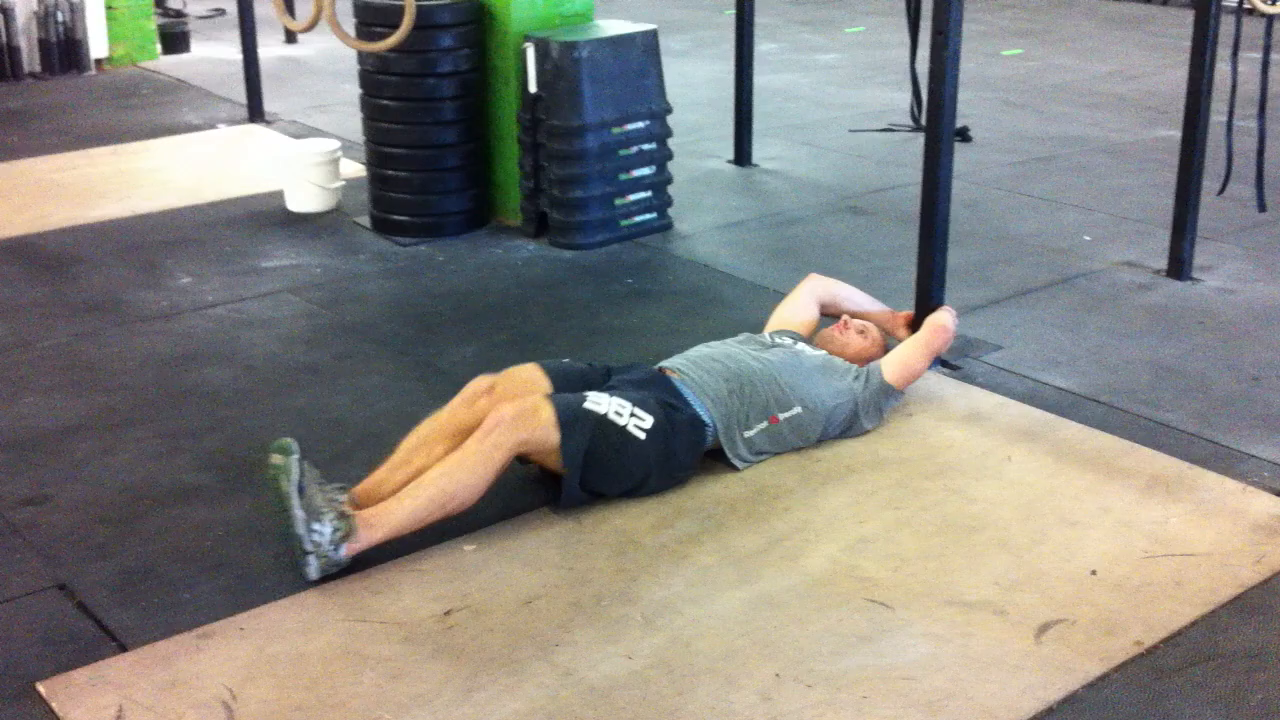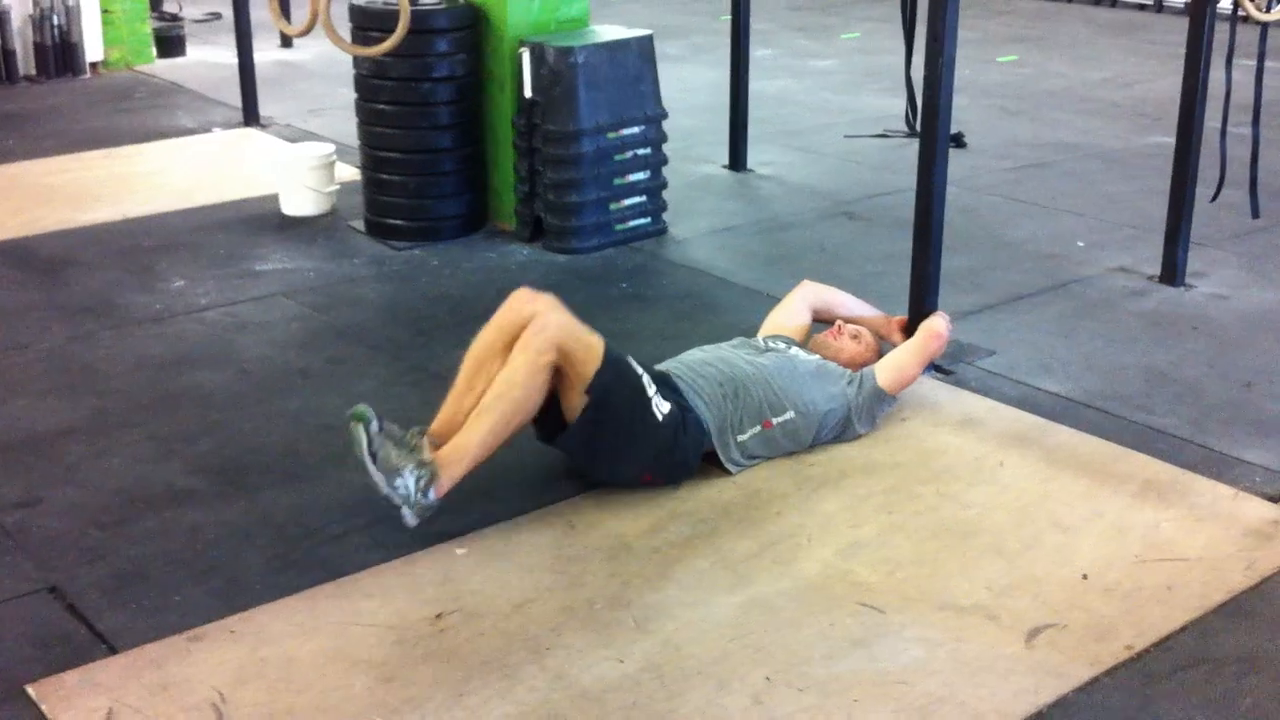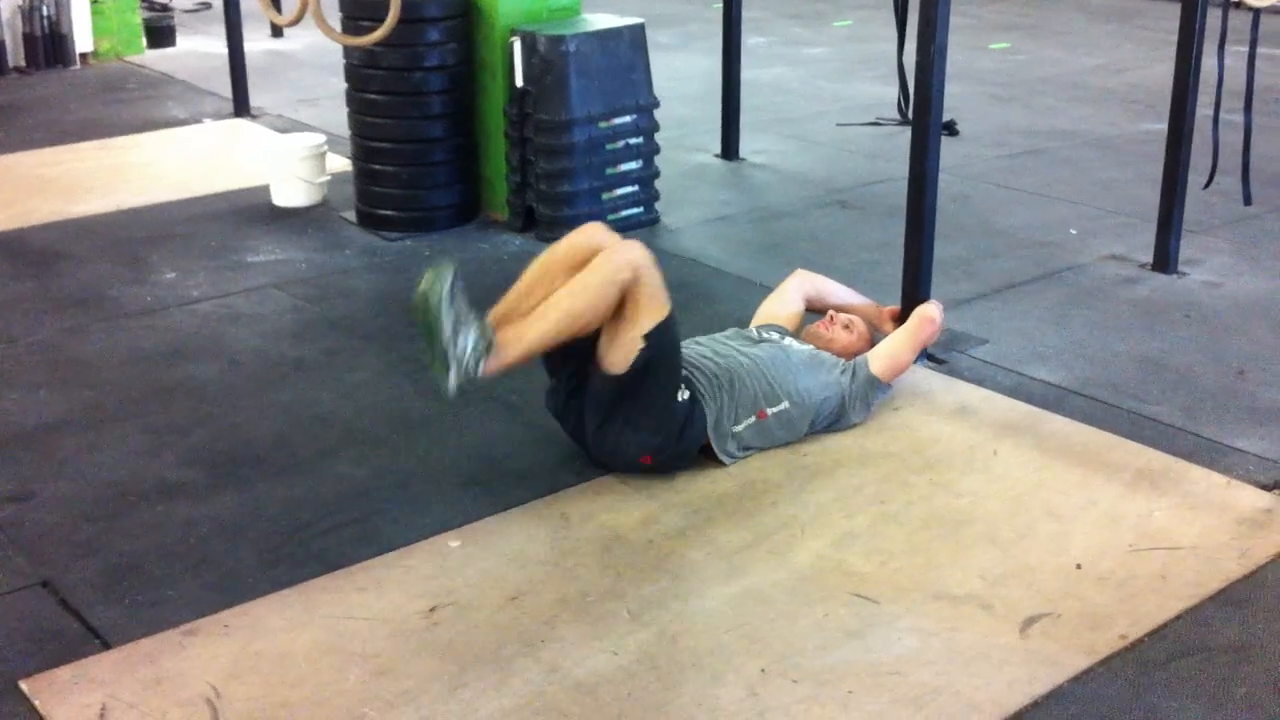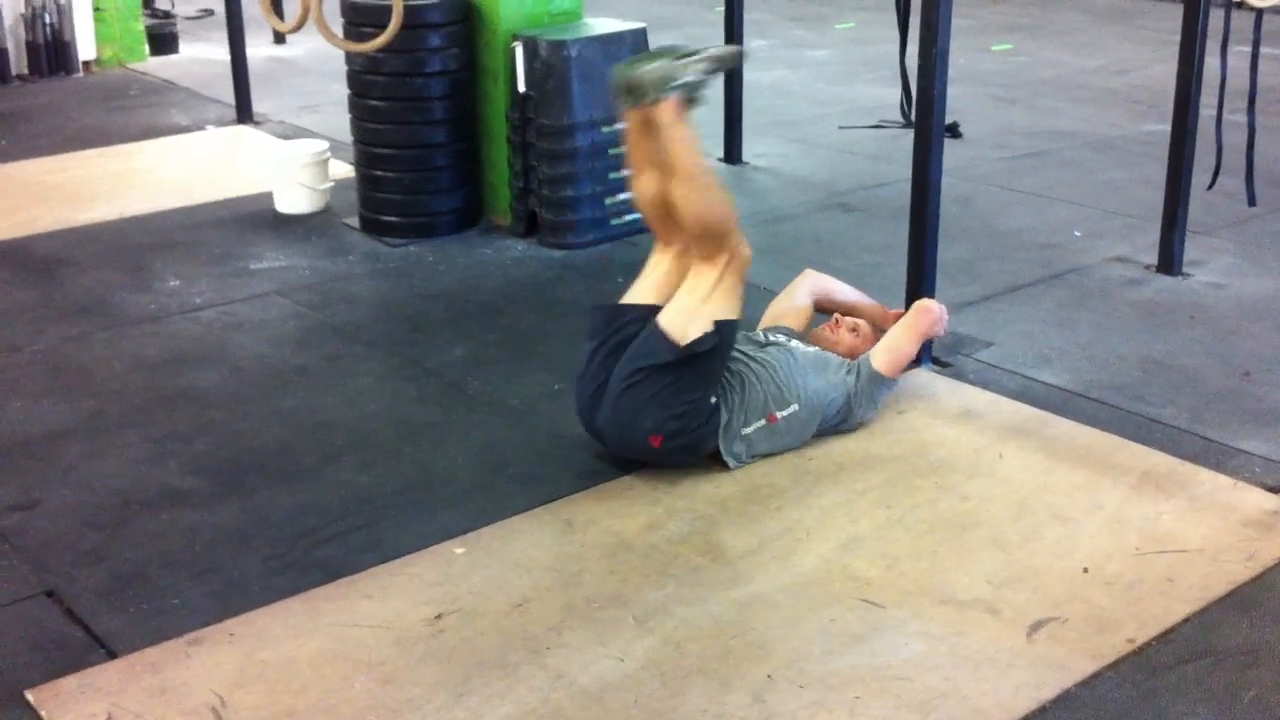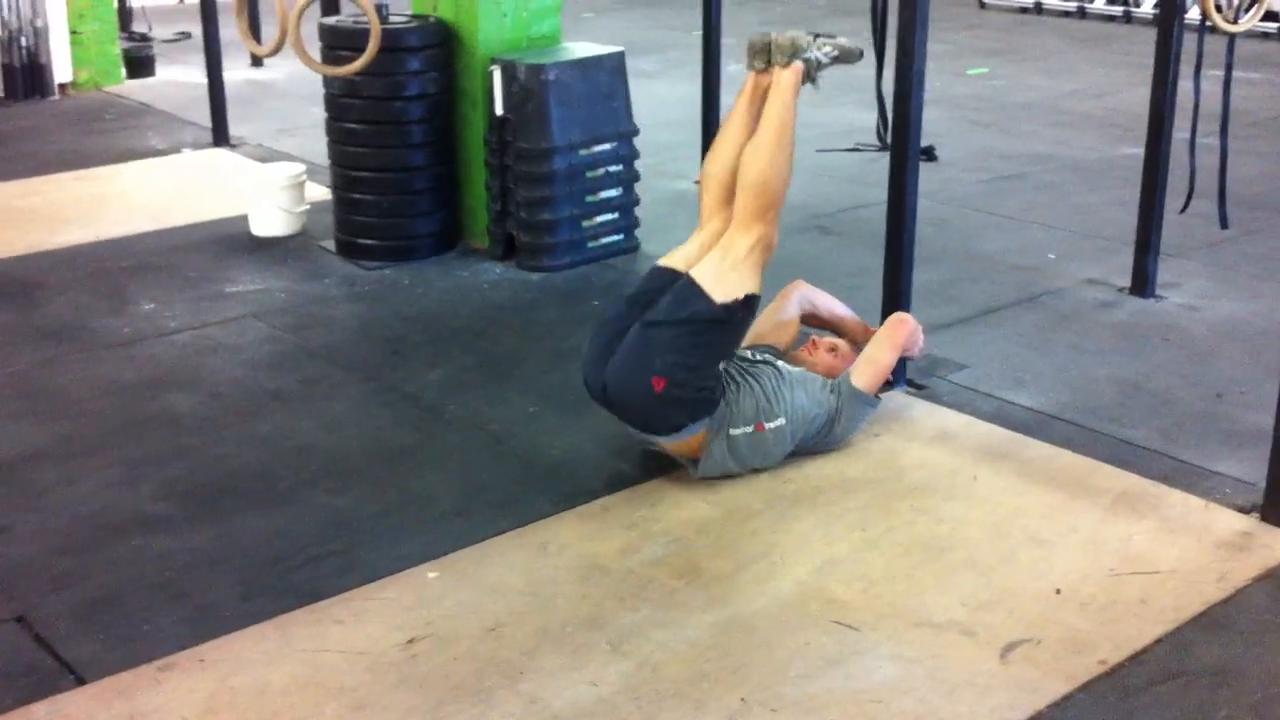
dt=0.5s
person 1, frame 1
left shoulder: (851, 392)
right shoulder: (791, 346)
left elbow: (938, 332)
right elbow: (815, 284)
right wrist: (890, 307)
left hip: (674, 431)
right hip: (641, 383)
left knee: (509, 419)
right knee: (487, 388)
left ankle: (349, 537)
right ankle: (355, 502)
person 1, frame 2
left shoulder: (847, 396)
right shoulder: (786, 349)
left elbow: (933, 335)
right elbow: (809, 291)
right wrist: (885, 315)
left hip: (668, 434)
right hip: (651, 394)
left knee: (551, 327)
right knee: (525, 305)
left ankle: (432, 480)
right ankle: (430, 446)
person 1, frame 3
left shoulder: (844, 388)
right shoulder: (773, 340)
left elbow: (926, 321)
right elbow: (801, 281)
right wrist: (876, 308)
left hip: (651, 429)
right hip: (601, 401)
left knee: (631, 260)
right knee: (595, 239)
left ankle: (486, 353)
right ankle: (483, 340)
person 1, frame 4
left shoulder: (851, 388)
right shoulder: (779, 344)
left elbow: (926, 315)
right elbow: (810, 281)
right wrist: (882, 312)
left hip: (660, 415)
left knee: (726, 251)
right knee: (682, 240)
left ankle: (661, 104)
right ankle: (644, 111)
person 1, frame 5
left shoulder: (833, 411)
right shoulder: (761, 366)
left elbow: (901, 326)
right elbow: (797, 294)
right wrist: (867, 331)
left hip: (664, 390)
right hip: (628, 370)
left knee: (752, 229)
